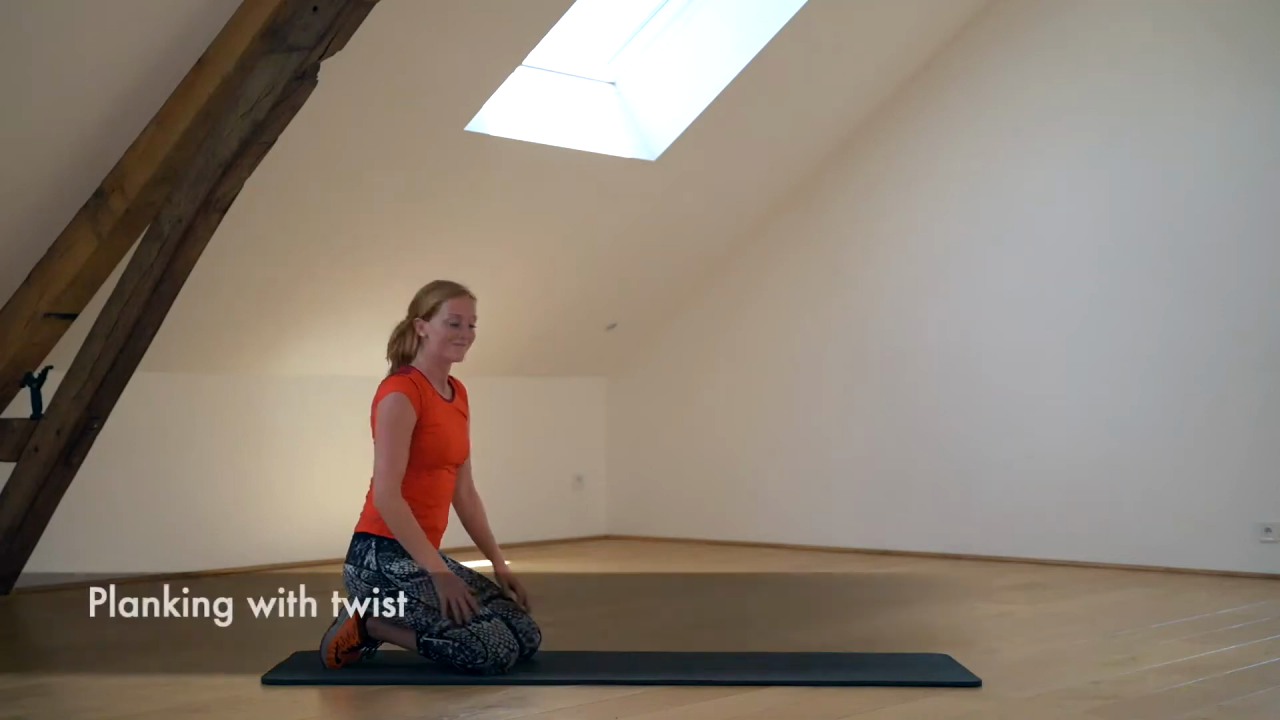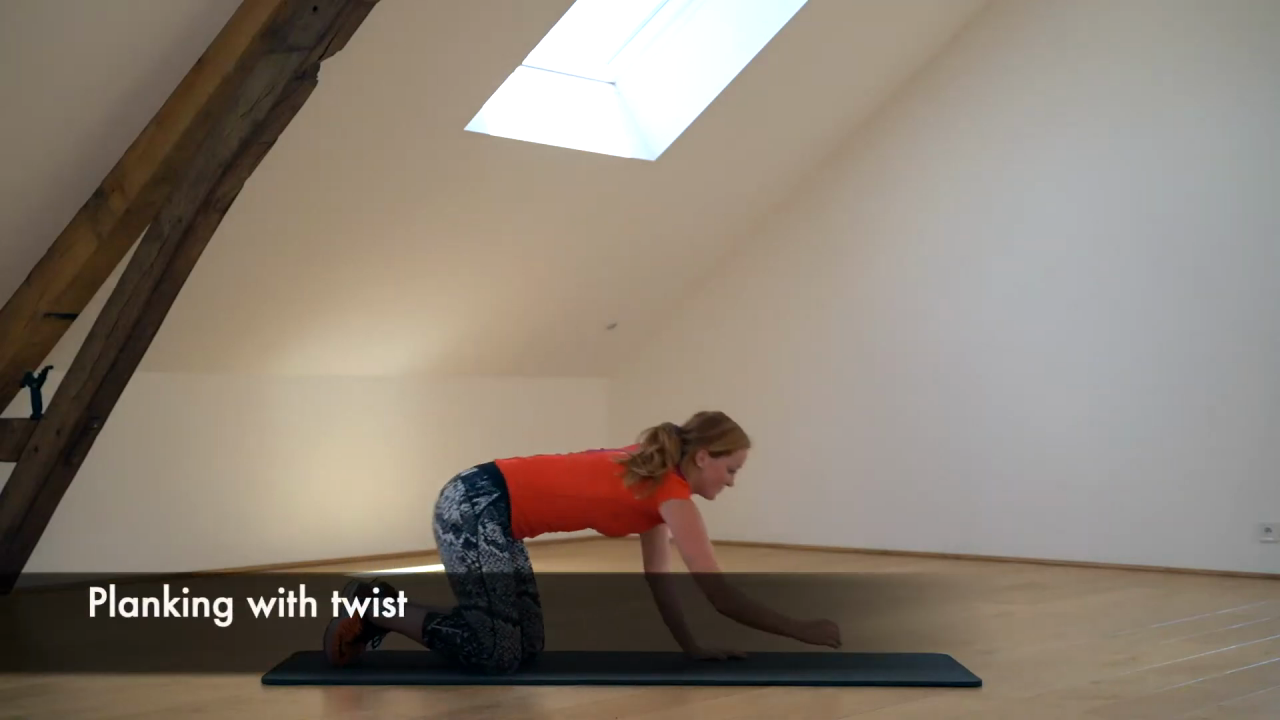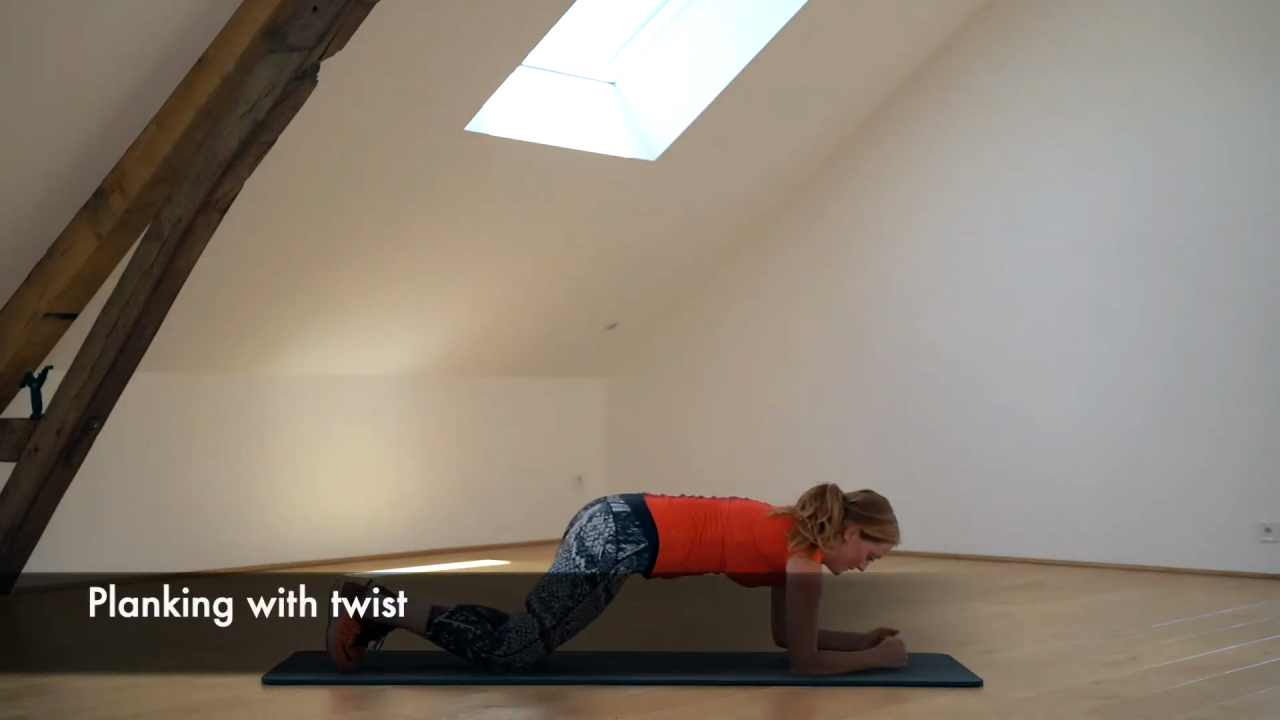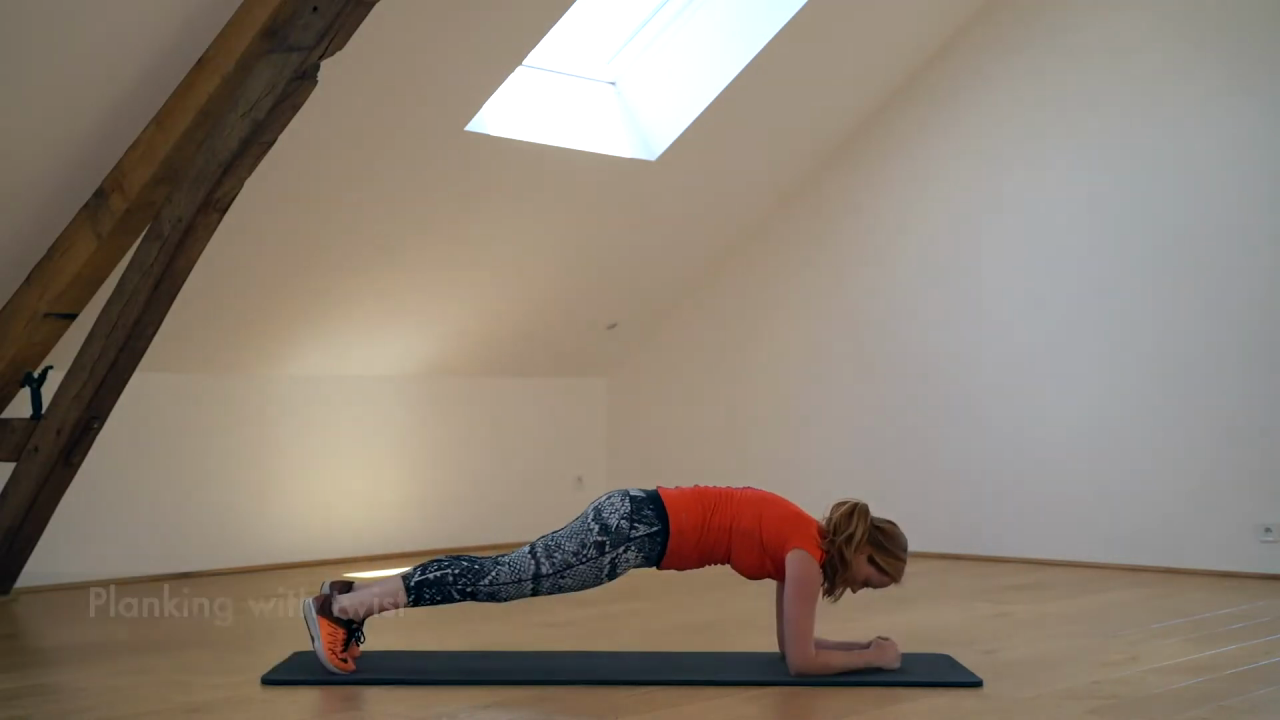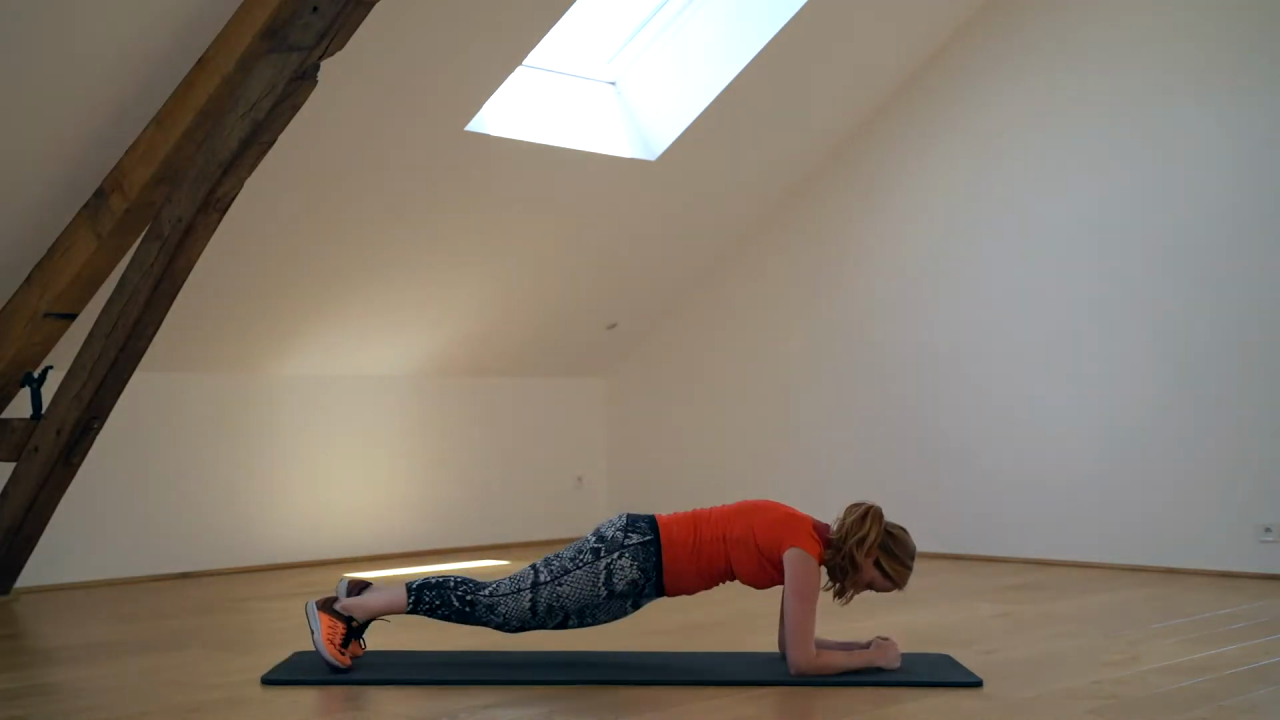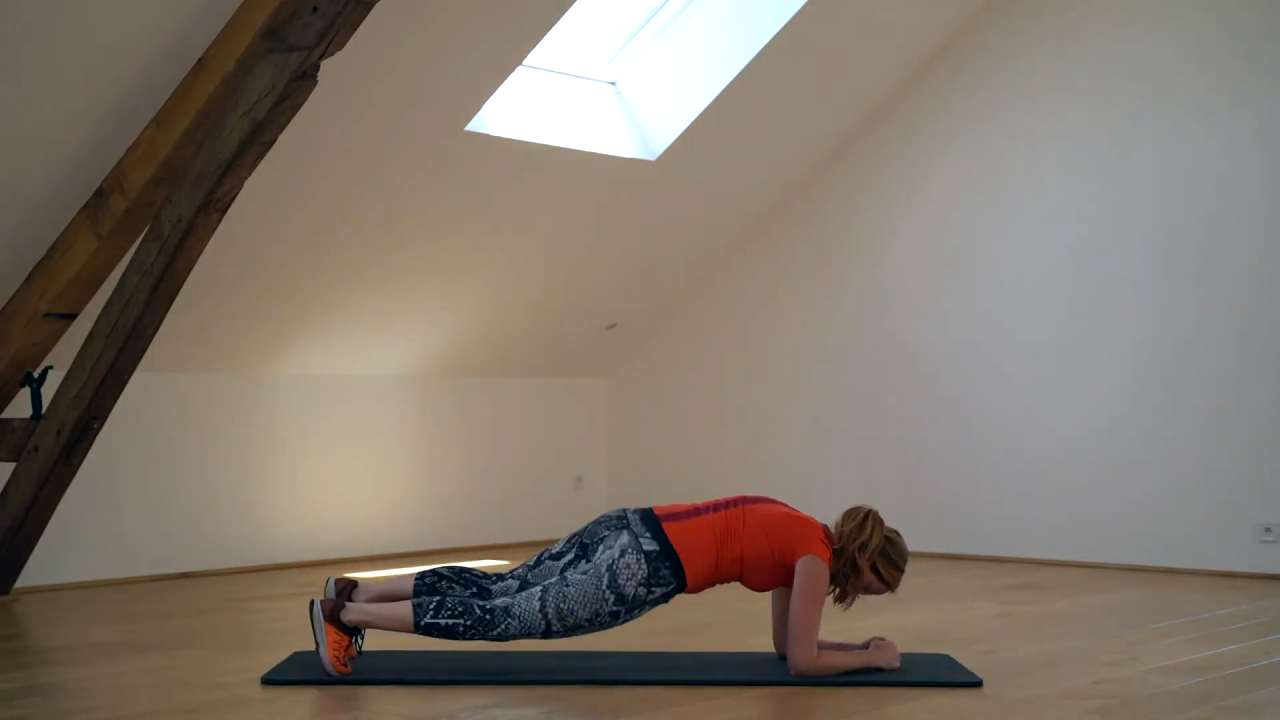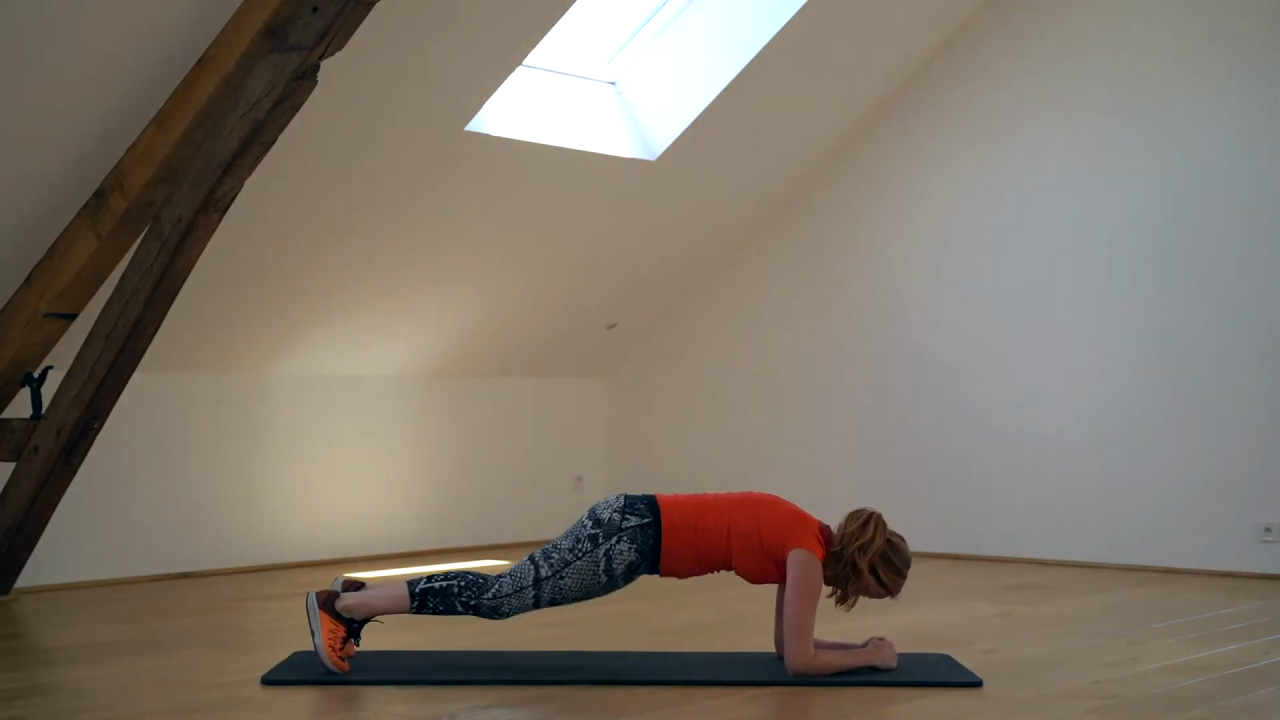
dt=0.7s
person 1, frame 1
left shoulder: (456, 395)
right shoulder: (401, 393)
left elbow: (463, 491)
right elbow: (386, 494)
left wrist: (499, 565)
right wrist: (440, 572)
left hip: (421, 557)
right hip: (384, 559)
left knee: (526, 637)
right knee: (494, 651)
left ankle: (386, 622)
right ankle: (369, 626)
person 1, frame 2
left shoulder: (653, 472)
right shoulder: (673, 492)
left elbow: (656, 574)
right elbow: (722, 595)
left wrist: (690, 643)
right wrist: (803, 630)
left hip: (481, 506)
right hip: (475, 511)
left knee: (524, 644)
right knee: (498, 653)
left ankle: (383, 604)
right ankle: (379, 612)
person 1, frame 3
left shoulder: (789, 534)
right shoulder: (805, 551)
left elbow: (789, 636)
right elbow: (805, 660)
left wrist: (864, 638)
right wrist: (879, 657)
left hip: (615, 521)
right hip: (620, 540)
left knee: (525, 633)
right knee: (511, 648)
left ankle: (381, 607)
right ankle: (380, 605)
person 1, frame 4
left shoulder: (802, 540)
right shoulder: (806, 552)
left elbow: (792, 643)
right elbow: (802, 661)
left wrist: (863, 644)
right wrist: (875, 656)
left hip: (634, 516)
right hip: (636, 530)
left knee: (500, 574)
right knee: (499, 577)
left ankle: (355, 594)
right ankle: (339, 607)
person 1, frame 5
left shoulder: (814, 543)
right shoulder: (804, 550)
left elbow: (792, 643)
right elbow: (803, 661)
left wrist: (862, 644)
right wrist: (873, 656)
left hip: (644, 569)
right hip: (633, 555)
left knee: (509, 612)
right knee: (496, 605)
left ankle: (367, 596)
right ankle: (341, 609)
person 1, frame 6
left shoulder: (798, 537)
right shoulder: (816, 556)
left elbow: (785, 642)
right elbow: (803, 661)
left wrist: (858, 642)
right wrist: (872, 656)
left hip: (625, 530)
right hip: (639, 573)
left knee: (498, 590)
right knee: (500, 618)
left ankle: (357, 592)
right ankle: (343, 614)
person 1, frame 7
left shoulder: (807, 541)
right shoulder: (809, 553)
left elbow: (787, 642)
right elbow: (800, 662)
left wrist: (856, 646)
right wrist: (869, 656)
left hip: (637, 529)
right hip: (630, 532)
left knee: (502, 592)
right knee: (496, 596)
left ankle: (361, 595)
right ankle: (340, 604)
